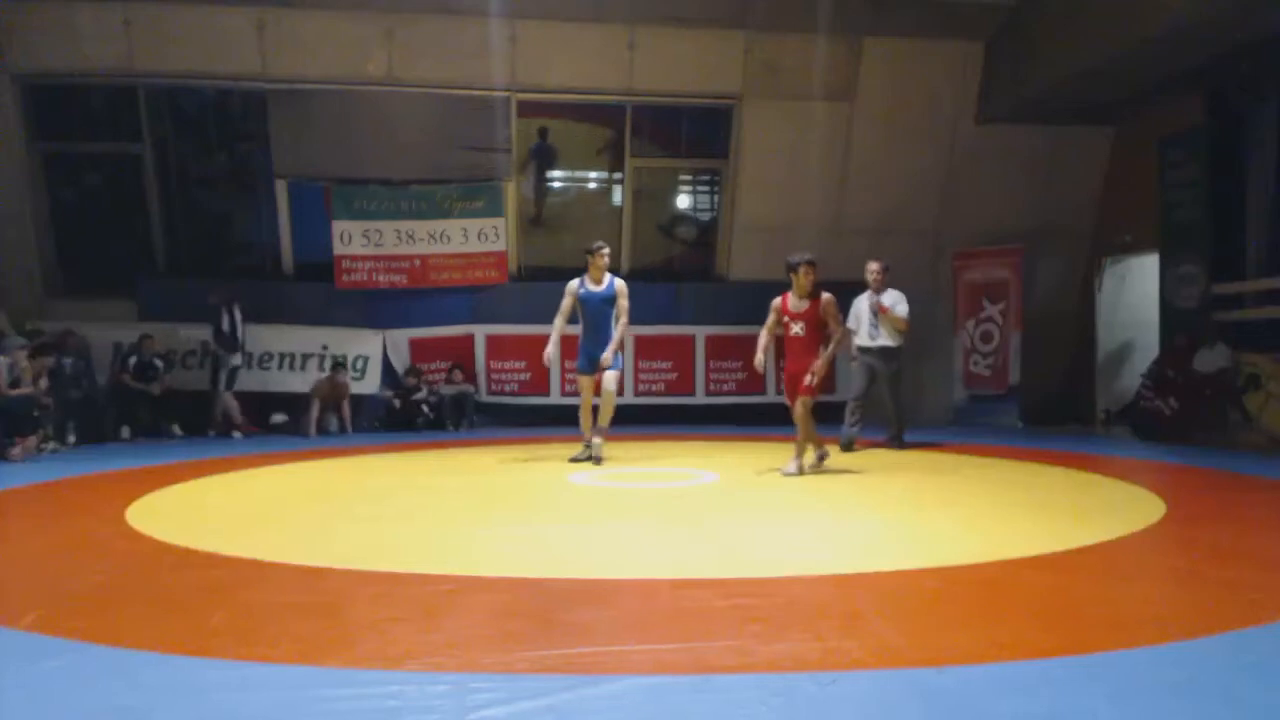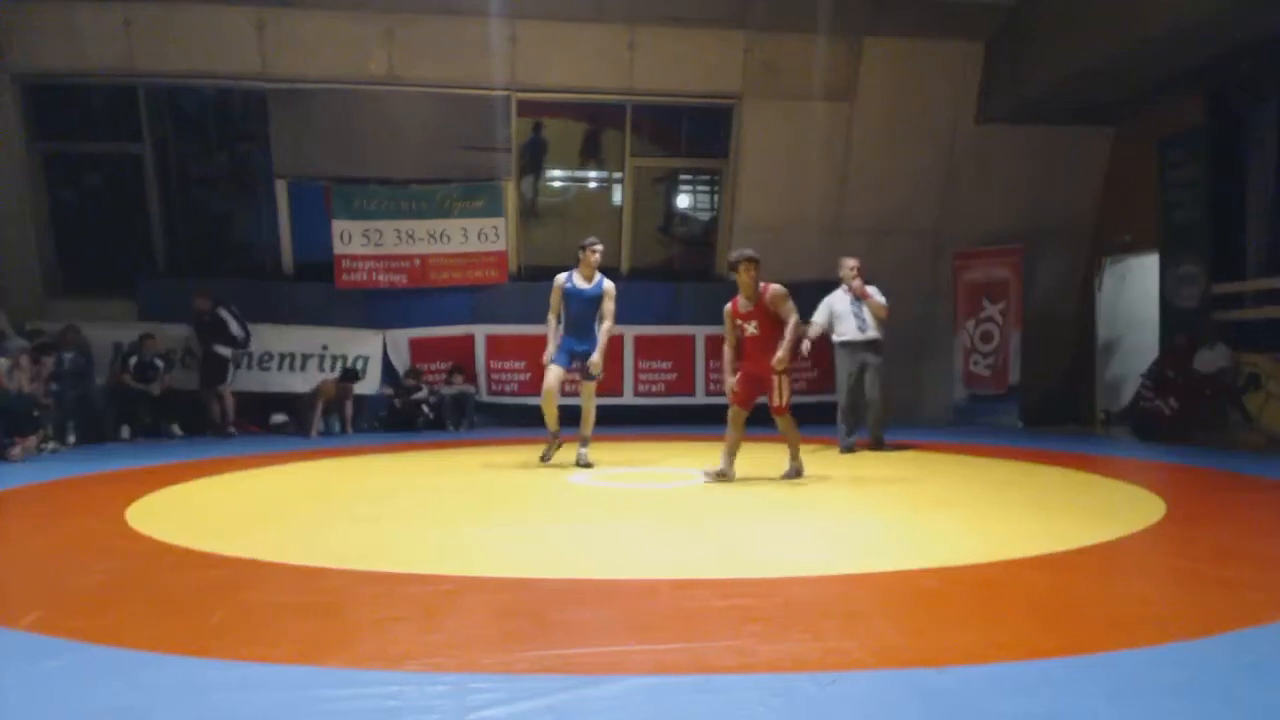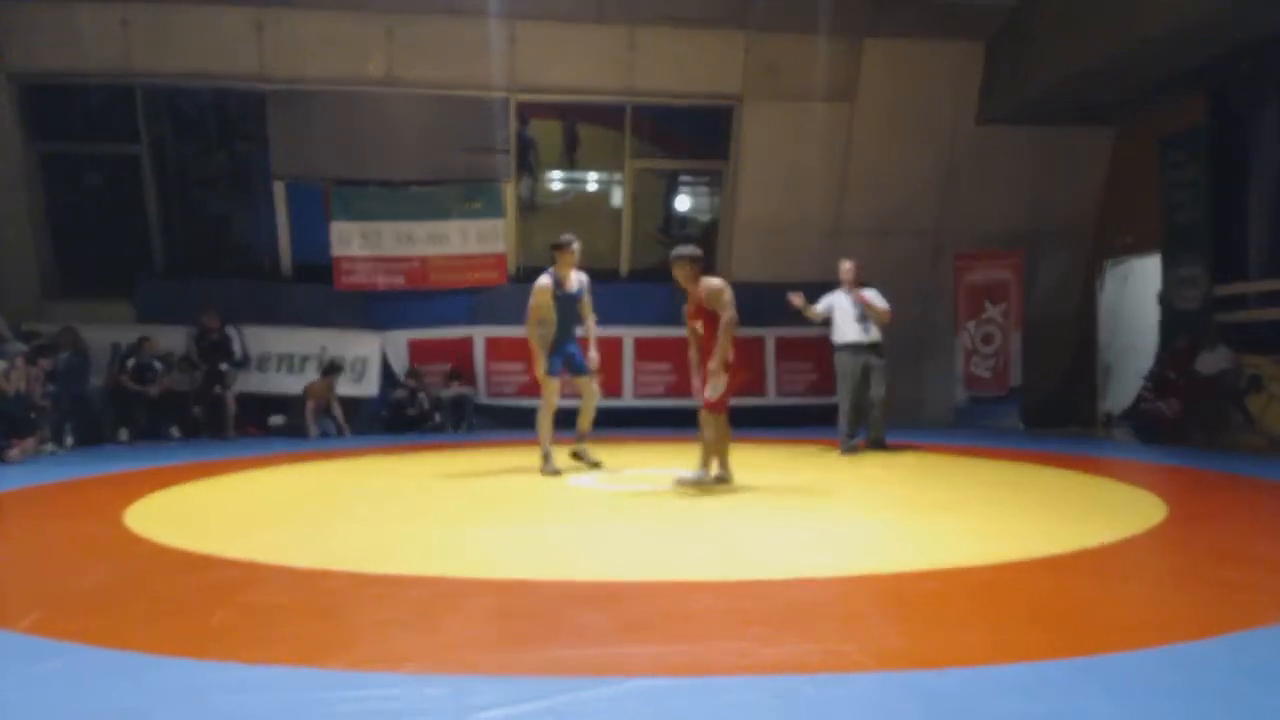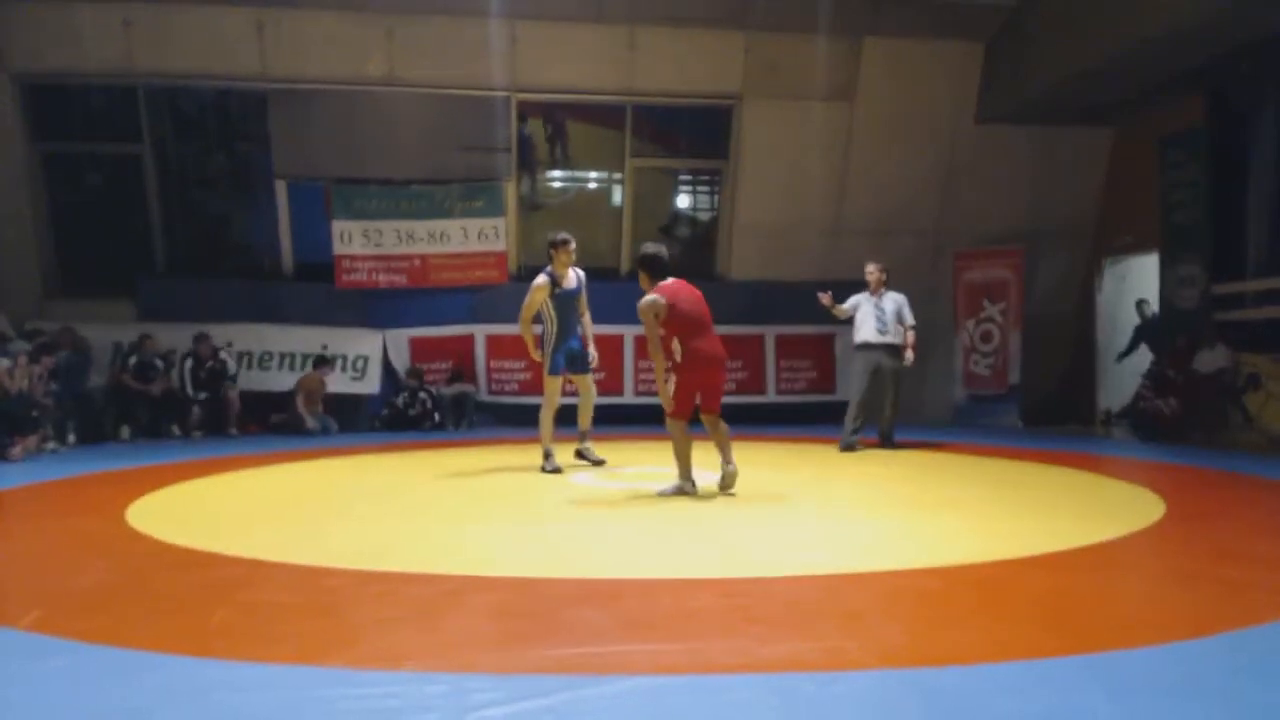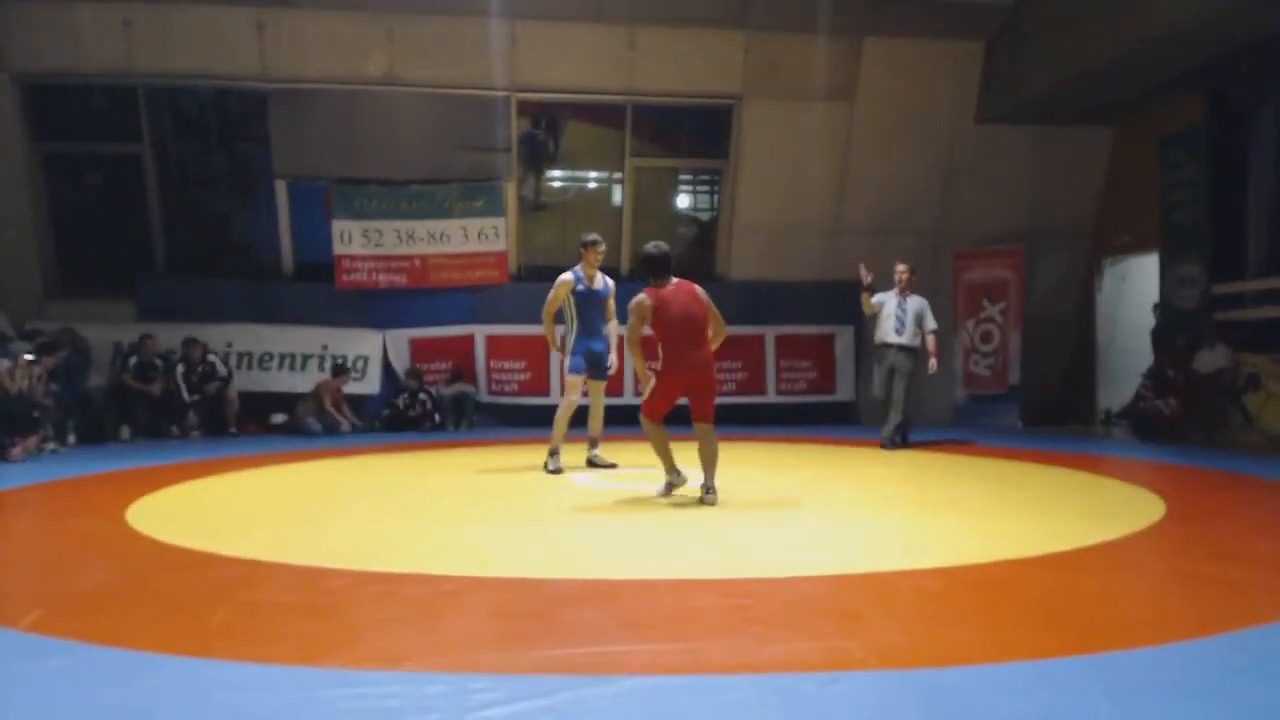
dt=0.5s
person 1, frame 1
left shoulder: (825, 300)
right shoulder: (779, 303)
left elbow: (837, 330)
right elbow: (767, 331)
left wrist: (825, 359)
right wrist: (760, 353)
left hip: (813, 363)
right hip: (790, 364)
left knee: (802, 406)
right knee: (798, 411)
left ankle: (797, 460)
right ankle: (820, 449)
person 1, frame 2
left shoulder: (774, 293)
right shoulder: (731, 309)
left elbow: (793, 319)
right elbow: (729, 344)
left wrist: (785, 349)
right wrist: (728, 375)
left hip: (774, 365)
right hip: (748, 366)
left knee: (782, 416)
right knee: (735, 414)
left ankle: (796, 461)
right ankle: (726, 468)
person 1, frame 3
left shoulder: (713, 287)
right shoulder: (688, 307)
left elbow: (729, 318)
right elbow: (694, 345)
left wrist: (716, 358)
right wrist: (695, 377)
left hip: (723, 361)
right hip: (710, 362)
left knee: (709, 413)
right knee: (718, 415)
left ankle: (703, 472)
right ankle: (723, 471)
person 1, frame 4
left shoulder: (648, 302)
right shoulder: (687, 287)
left elbow: (655, 346)
left wrist: (661, 387)
left hip: (689, 360)
right hip: (716, 355)
left knee: (675, 419)
right knee: (711, 415)
left ankle: (686, 481)
right ankle: (728, 464)
person 1, frame 5
left shoulder: (641, 301)
right shoulder: (696, 290)
left elbow: (633, 344)
right elbow: (720, 329)
left wrist: (641, 372)
left hip: (672, 368)
right hip: (703, 366)
left knee: (649, 417)
right knee: (704, 426)
left ankle: (673, 474)
right ankle: (709, 487)
person 2, frame 1
left shoulder: (618, 285)
right shoulder: (575, 286)
left elbow: (624, 320)
right elbow: (562, 316)
left wrist: (612, 349)
right wrist: (551, 345)
left hip: (609, 347)
right hip: (586, 347)
left knee: (609, 390)
right knee: (585, 398)
left ankle: (598, 438)
right ankle: (588, 446)
person 2, frame 2
left shoulder: (606, 285)
right shoulder: (562, 279)
left elbow: (607, 322)
right elbow: (553, 313)
left wrist: (599, 353)
right wrist: (551, 344)
left hip: (590, 346)
right hip: (565, 342)
left knee: (588, 400)
right knee: (549, 389)
left ankle: (582, 451)
right ankle: (554, 436)
person 2, frame 3
left shoulder: (582, 279)
right shoulder: (545, 284)
left elbow: (588, 315)
right elbow: (532, 322)
left wrist: (593, 347)
right wrist: (538, 358)
left hip: (573, 344)
right hip: (552, 346)
left knee: (592, 394)
right knee: (550, 402)
left ankle: (580, 447)
right ankle: (546, 458)
person 2, frame 4
left shoulder: (579, 276)
right shoulder: (542, 283)
left elbow: (584, 312)
right elbow: (524, 319)
left wrist: (591, 344)
right wrist: (532, 349)
left hip: (576, 342)
right hip: (555, 344)
left knee: (588, 393)
right knee: (552, 400)
left ankle: (584, 446)
right ankle: (548, 456)
person 2, frame 5
left shoulder: (608, 284)
right shoulder: (567, 280)
left elbow: (611, 319)
right elbow: (547, 313)
left wrist: (613, 351)
right wrist: (554, 345)
left hip: (600, 345)
right hip: (577, 345)
left knee: (598, 400)
right knee: (572, 398)
left ankle: (593, 453)
right ankle: (553, 454)
person 3, frame 1
left shoulder: (896, 297)
right shoulder: (859, 301)
left elbow: (903, 325)
right elbow: (854, 331)
left wrist: (883, 309)
right wrist: (855, 356)
left hip: (888, 354)
right hip: (864, 355)
left knee: (892, 399)
right knee: (855, 396)
left ankle: (895, 438)
right ankle: (848, 439)
person 3, frame 2
left shoulder: (872, 291)
right shoulder: (832, 299)
left elbow: (883, 313)
right elbow: (818, 323)
left wrist: (863, 294)
right wrist: (808, 339)
left hip: (871, 349)
right hip: (847, 350)
left knee: (873, 396)
right knee: (846, 397)
left ankle: (876, 438)
right ankle: (846, 441)
person 3, frame 3
left shoulder: (872, 294)
right shoulder: (833, 298)
left elbow: (886, 316)
right elbow: (817, 314)
left wrist: (866, 303)
right wrist: (804, 306)
left hip: (873, 350)
right hip: (848, 352)
left knee: (877, 396)
right knee: (848, 398)
left ankle: (876, 439)
right ankle: (848, 441)
person 3, frame 4
left shoulder: (898, 299)
right shoulder: (859, 299)
left elbow: (910, 326)
right elbow: (843, 312)
left wrist: (909, 348)
right wrist: (831, 305)
left hip: (890, 352)
right hip: (864, 351)
left knee: (891, 397)
right knee: (857, 395)
left ankle: (886, 437)
right ankle: (849, 439)
person 3, frame 5
left shoulder: (921, 303)
right shoulder: (883, 298)
left elbow: (929, 332)
right elbow: (868, 308)
left wrist: (932, 355)
right wrist: (866, 288)
left hip: (907, 354)
right hip: (884, 352)
left knee: (899, 398)
right knee: (881, 394)
left ankle: (888, 436)
right ankle: (901, 428)
